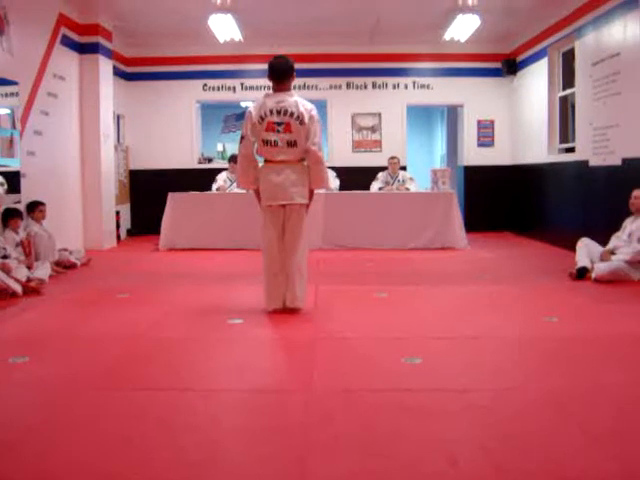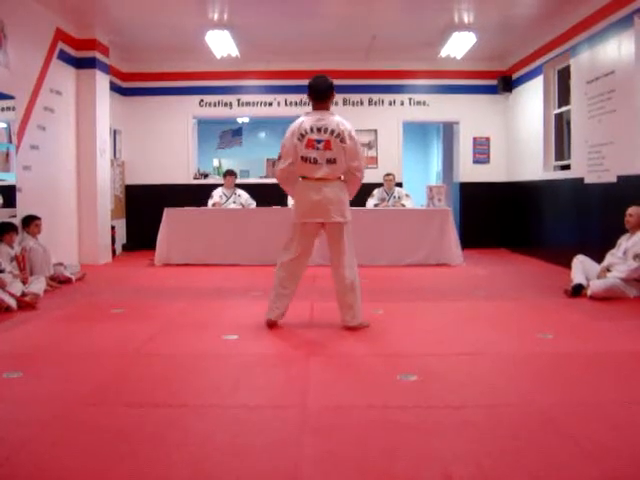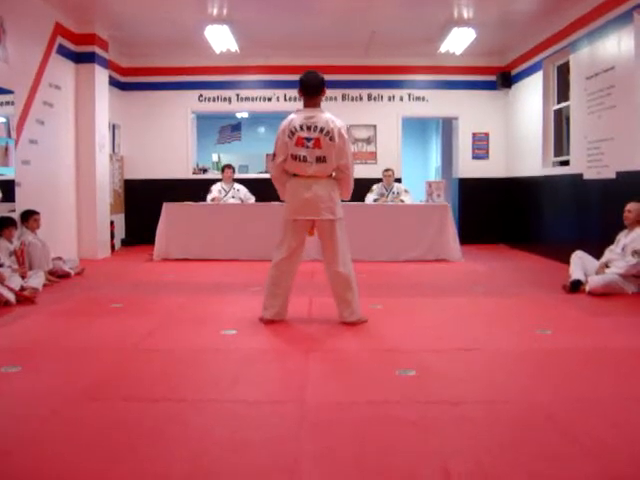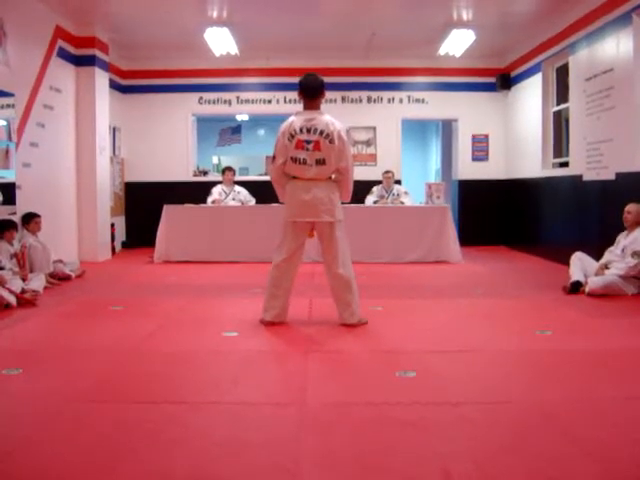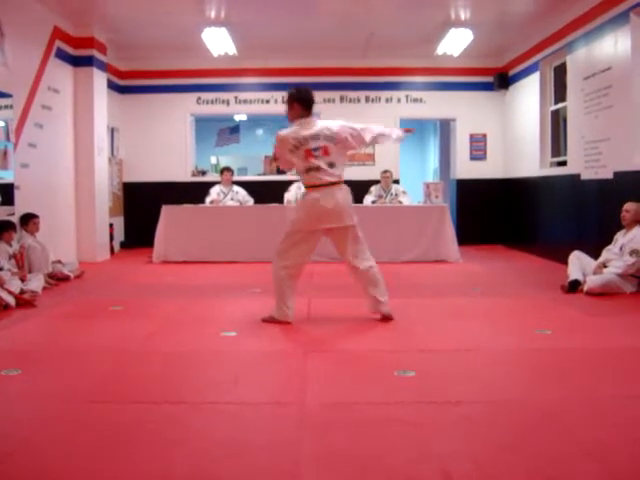
dt=1s
person 1, frame 1
left shoulder: (256, 109)
right shoulder: (306, 108)
left elbow: (246, 151)
right elbow: (314, 152)
left wrist: (254, 185)
right wrist: (314, 186)
left hip: (270, 178)
right hip: (296, 178)
left knee: (272, 243)
right knee: (295, 243)
left ankle: (274, 301)
right ankle: (294, 299)
person 1, frame 2
left shoulder: (297, 127)
right shoulder: (344, 127)
left elbow: (283, 168)
right elbow: (357, 169)
left hip: (306, 195)
right hip: (335, 196)
left knee: (292, 258)
right knee: (344, 260)
left ankle: (274, 314)
right ankle: (352, 318)
person 1, frame 3
left shoulder: (288, 124)
right shoulder: (335, 125)
left elbow: (277, 167)
right elbow: (345, 167)
left wrist: (287, 194)
right wrist: (343, 195)
left hip: (297, 194)
right hip: (326, 194)
left knee: (285, 256)
right knee: (338, 257)
left ankle: (272, 311)
right ankle: (350, 313)
person 1, frame 4
left shoulder: (288, 126)
right shoulder: (335, 127)
left elbow: (277, 168)
right elbow: (345, 169)
left wrist: (287, 196)
right wrist: (342, 197)
left hip: (297, 196)
right hip: (326, 196)
left knee: (285, 258)
right knee: (338, 260)
left ankle: (272, 313)
right ankle: (350, 315)
person 1, frame 5
left shoulder: (284, 137)
right shoulder: (335, 128)
left elbow: (284, 163)
right elbow: (367, 133)
right wrist: (397, 132)
left hip: (313, 202)
right hip: (340, 199)
left knee: (285, 259)
right knee: (360, 257)
left ankle: (281, 313)
right ankle: (383, 307)
